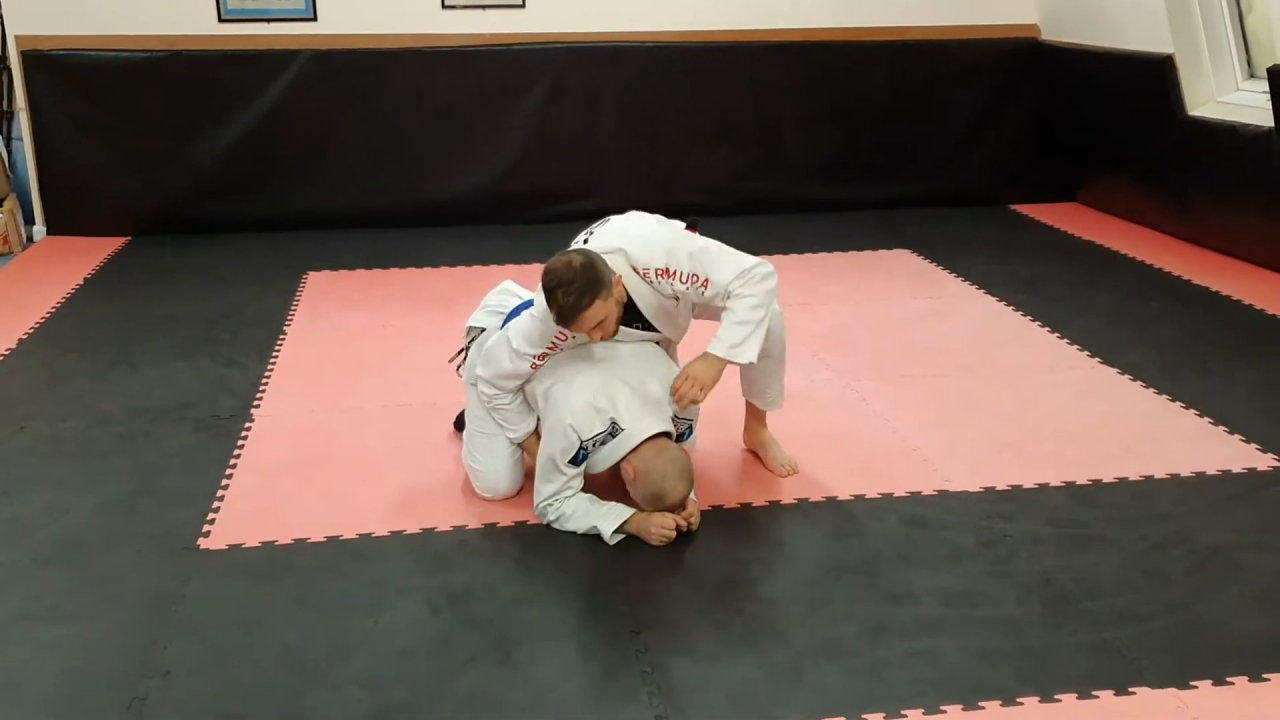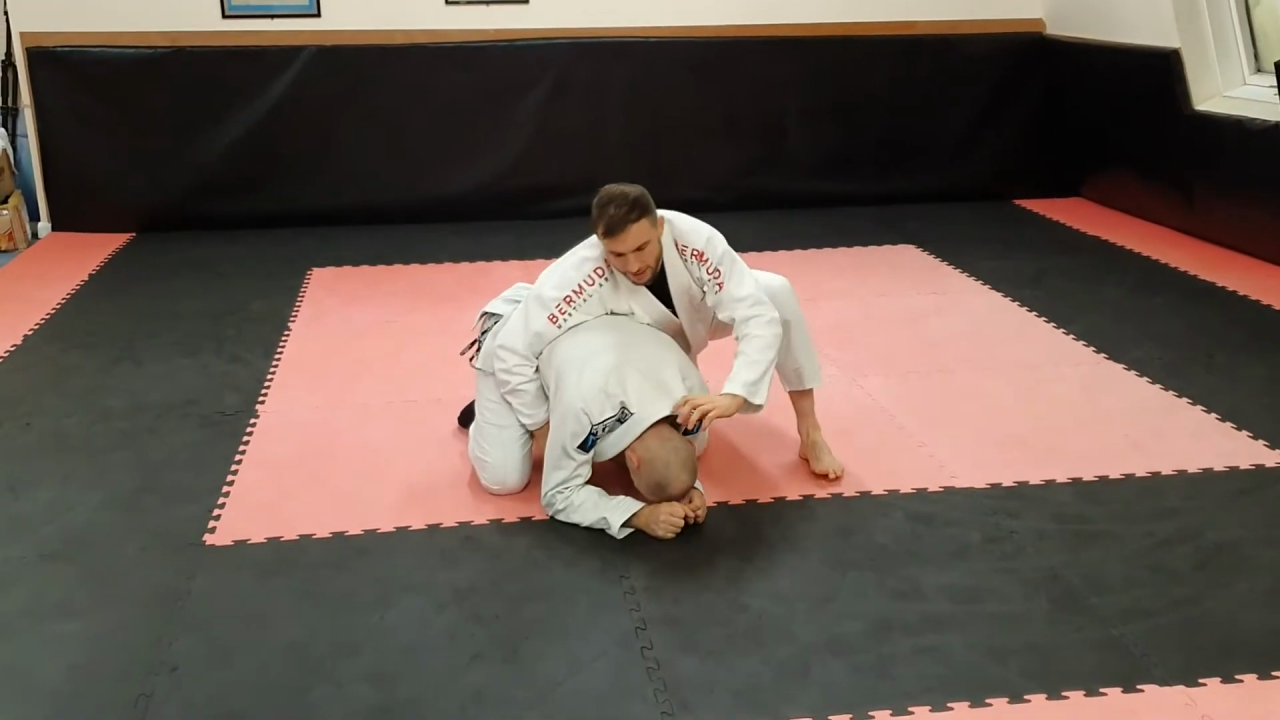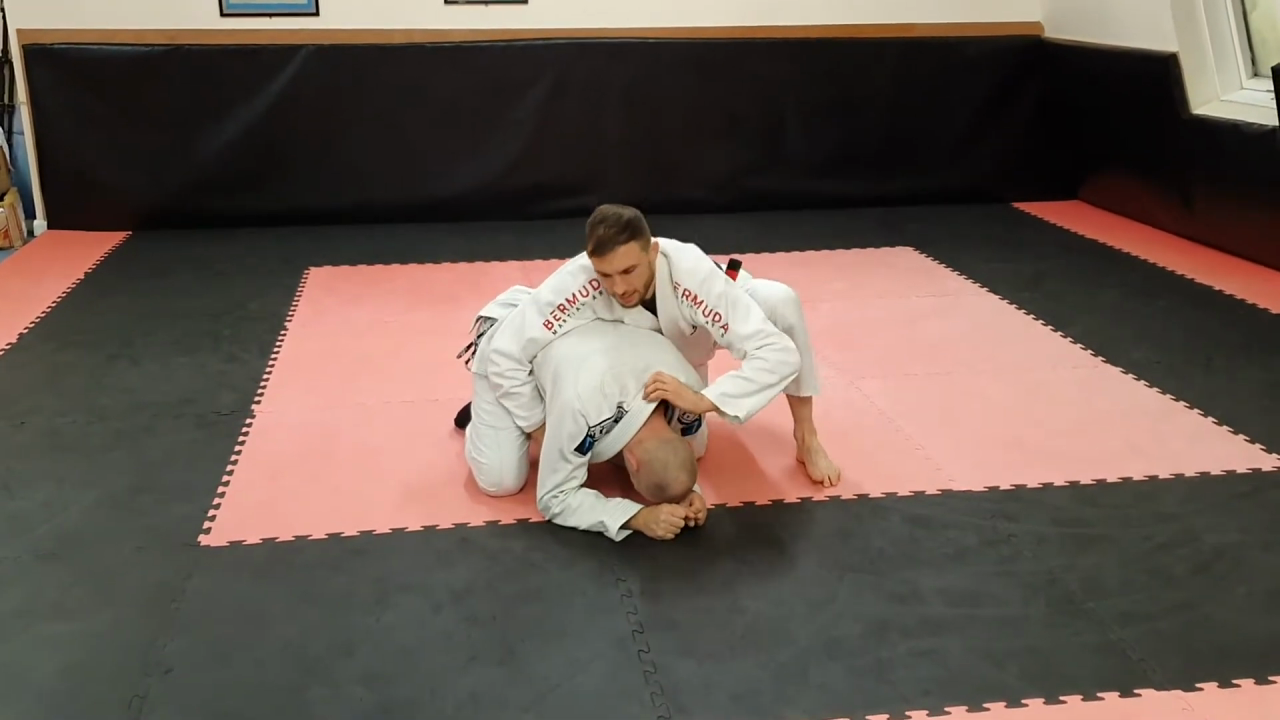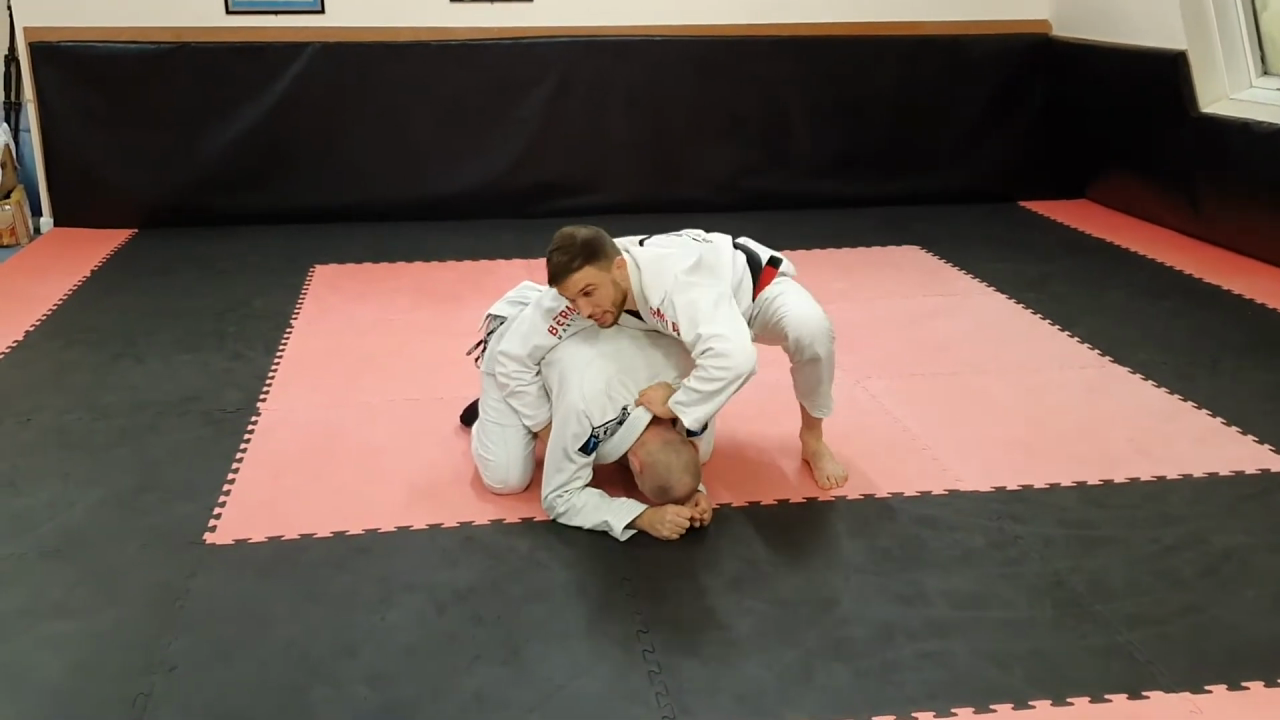
dt=0.5s
person 1, frame 1
left shoulder: (660, 252)
right shoulder: (546, 321)
left elbow: (756, 275)
right elbow: (493, 381)
left wrist: (715, 358)
right wrist: (539, 454)
right hip: (640, 326)
left knee: (766, 318)
left ankle: (756, 430)
person 1, frame 2
left shoulder: (694, 239)
right shoulder: (579, 274)
left elbow: (759, 318)
right elbow: (511, 353)
left wrist: (732, 396)
right wrist: (548, 435)
left hip: (695, 316)
left knee: (775, 291)
left ankle: (809, 432)
person 1, frame 3
left shoulder: (694, 275)
right shoulder: (576, 283)
left elbow: (780, 355)
right elbow: (503, 357)
left wrist: (703, 401)
right wrist: (544, 438)
left hip: (703, 326)
left knee: (778, 301)
left ankle: (806, 437)
person 1, frame 4
left shoulder: (671, 281)
right shoulder: (582, 285)
left elbow: (734, 360)
right elbow: (514, 359)
left wrist: (673, 405)
left hip: (753, 282)
right hip: (687, 319)
left knee: (810, 329)
left ankle: (812, 437)
person 2, frame 1
right shoulder: (573, 420)
left elbow: (670, 459)
right elbow: (552, 504)
left wrist: (684, 498)
right wrist: (634, 522)
right knee: (496, 485)
right ankle: (476, 416)
person 2, frame 2
left shoulder: (693, 389)
right shoulder: (583, 401)
left elbow: (683, 452)
right elbow: (559, 493)
left wrist: (689, 490)
right wrist: (641, 515)
right knee: (504, 479)
right ankle: (487, 409)
person 2, frame 3
left shoulder: (688, 388)
right shoulder: (579, 404)
right elbow: (554, 498)
left wrist: (686, 492)
right wrist: (638, 517)
right knee: (500, 481)
right ankle: (481, 412)
person 2, frame 4
right shoulder: (585, 405)
left elbow: (686, 458)
right elbow: (560, 497)
left wrist: (693, 491)
right wrist: (644, 517)
right knee: (505, 480)
right ankle: (488, 410)
